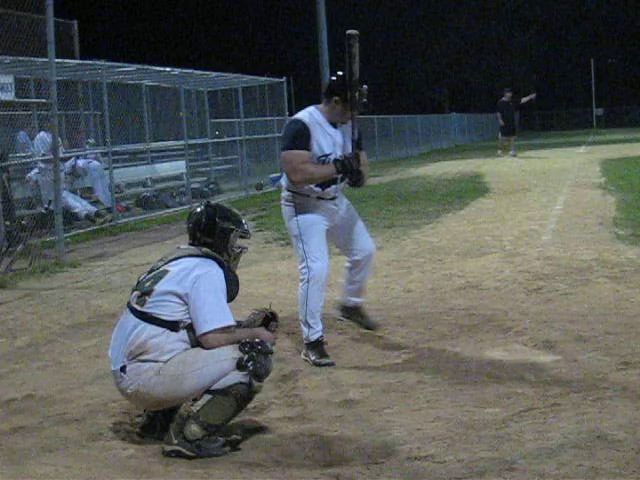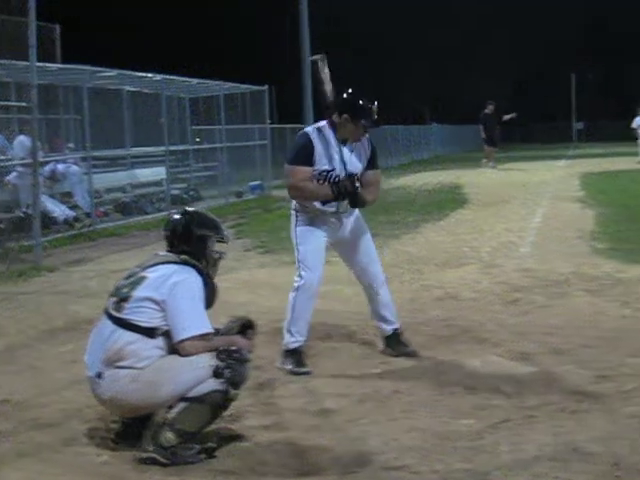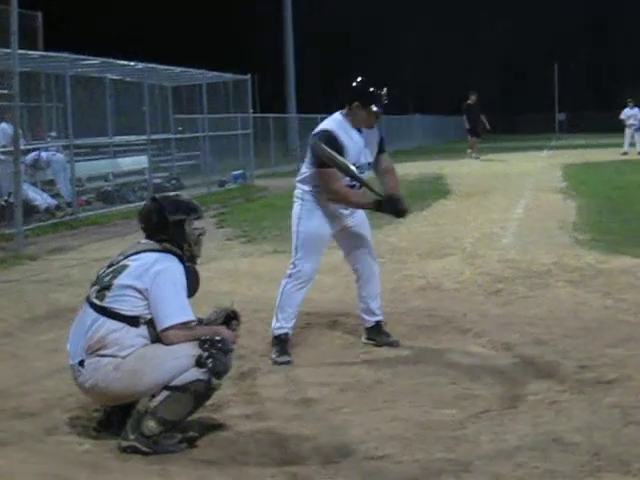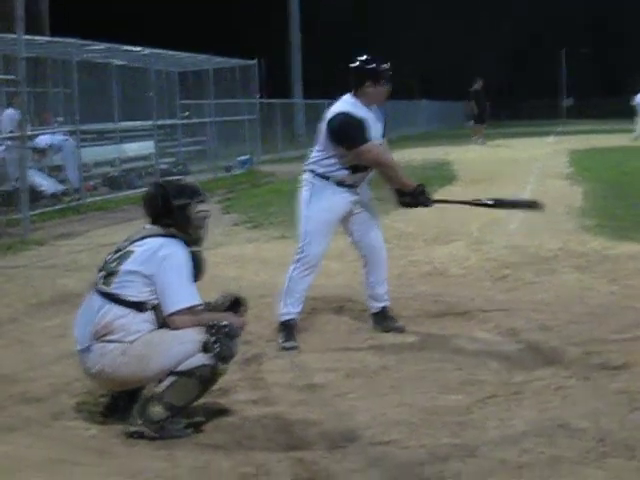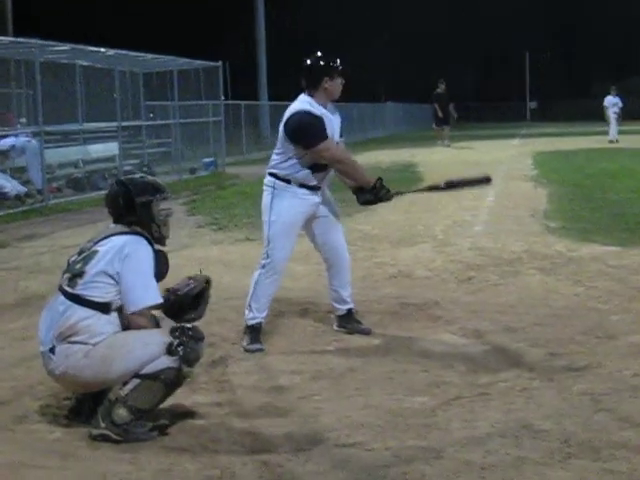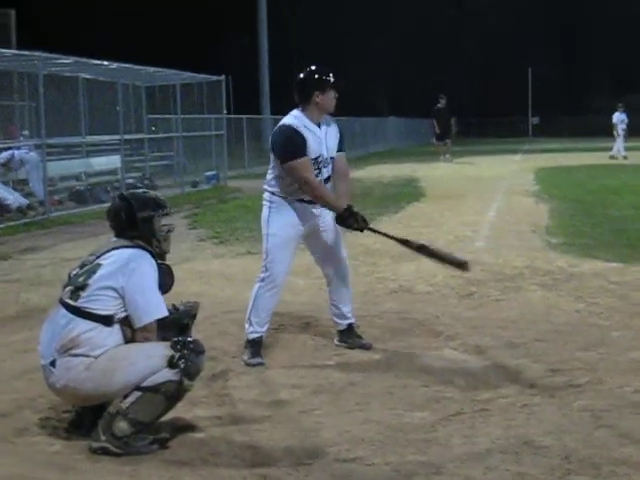
dt=0.3s
person 1, frame 1
left shoulder: (348, 126)
right shoulder: (302, 126)
left elbow: (362, 170)
right elbow: (297, 173)
left wrist: (358, 173)
right wrist: (337, 169)
left hip: (335, 202)
right hip: (303, 206)
left knee: (363, 250)
right knee: (316, 271)
left ankle: (351, 304)
right ankle: (313, 340)
person 1, frame 2
left shoulder: (365, 144)
right shoulder: (309, 140)
left elbow: (373, 187)
right elbow: (295, 187)
left wrist: (360, 196)
right wrist: (335, 191)
left hip: (348, 218)
right hip: (311, 219)
left knee: (374, 275)
right knee: (308, 281)
left ankle: (391, 335)
right ankle: (292, 349)
person 1, frame 3
left shoulder: (372, 132)
right shoulder: (329, 135)
left elbow: (386, 170)
right elbow: (334, 190)
left wrist: (394, 198)
right wrist: (376, 204)
left hip: (351, 207)
right hip: (315, 205)
left knee: (368, 265)
right knee: (303, 269)
left ankle: (373, 326)
right ankle: (280, 336)
person 1, frame 4
left shoulder: (371, 112)
right shoulder: (346, 117)
left elbow: (383, 155)
right elbow: (379, 162)
left wrist: (403, 189)
right wrist: (413, 189)
left hip: (356, 190)
right hip: (324, 190)
left knee: (375, 250)
right knee: (309, 255)
left ankle: (379, 311)
right ankle: (287, 322)
person 1, frame 5
left shoulder: (330, 112)
right shoulder: (303, 116)
left elbow: (341, 156)
right elbow: (337, 160)
left wrist: (358, 187)
right wrist: (373, 184)
left hip: (318, 192)
right hip: (287, 194)
left knee: (338, 254)
right knee: (274, 260)
left ankle: (345, 314)
right ankle: (253, 325)
person 1, frame 6
left shoulder: (331, 127)
right shoulder: (289, 131)
left elbow: (340, 173)
right elbow: (308, 181)
left wrist: (343, 209)
right wrist: (343, 210)
left hip: (319, 208)
right hip: (284, 209)
left knee: (338, 268)
right knee: (273, 275)
left ankle: (345, 328)
right ankle: (253, 339)
person 2, frame 1
left shoulder: (178, 260)
right shoulder: (205, 268)
right elbow: (213, 338)
left wrist: (247, 325)
right wrist: (255, 334)
right hip: (147, 377)
left knee: (223, 346)
right knee: (255, 356)
left ankle: (163, 417)
right ankle: (189, 435)
person 2, frame 2
left shoulder: (156, 266)
right shoulder: (184, 275)
right elbow: (189, 346)
left wrist: (223, 334)
right wrist: (232, 342)
left hip: (105, 379)
right hip: (124, 383)
left knee: (202, 352)
right knee: (232, 363)
left ankle: (137, 424)
right ankle: (163, 442)
person 2, frame 3
left shoulder: (138, 255)
right shoulder: (165, 263)
right elbow: (173, 334)
left wrist: (207, 324)
right wrist: (216, 332)
left hip: (87, 366)
right hip: (105, 371)
left knee: (188, 339)
right knee: (215, 353)
left ankle: (120, 413)
right ankle: (145, 431)
person 2, frame 4
left shoulder: (144, 241)
right shoulder: (170, 248)
right elbow: (179, 319)
left wrist: (212, 309)
right wrist: (224, 319)
left hip: (96, 352)
right hip: (112, 356)
left knee: (191, 327)
right knee: (221, 338)
left ankle: (127, 397)
right ankle: (152, 416)
person 2, frame 5
left shoulder: (108, 240)
right shoulder: (134, 246)
right elbow: (139, 320)
left wrist: (167, 295)
right wrist: (166, 329)
left hip: (57, 354)
right hip: (76, 358)
left knee: (152, 328)
right knee: (187, 341)
left ankle: (92, 400)
right ankle: (115, 419)
person 2, frame 6
left shoulder: (109, 254)
right shoulder: (138, 259)
right elbow: (146, 334)
left wrist: (168, 316)
left hip: (58, 367)
right hip: (77, 372)
right knee: (189, 354)
left ankle: (93, 412)
right ankle: (115, 433)
